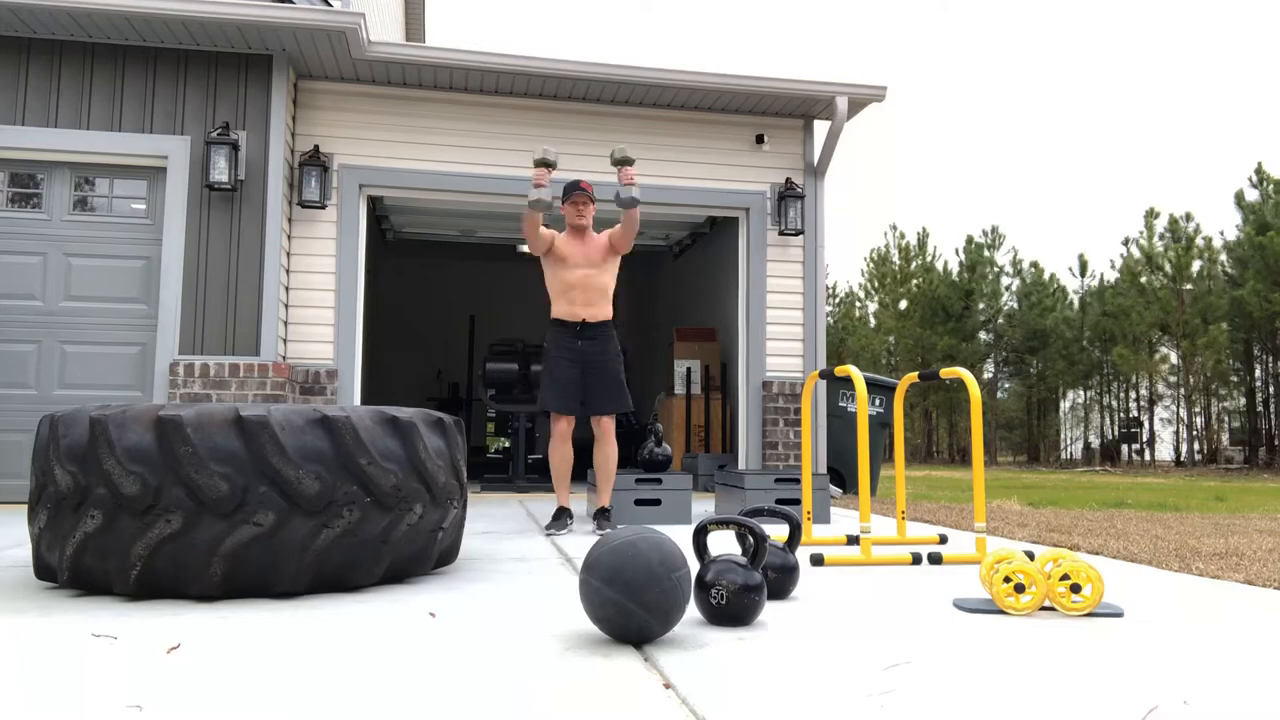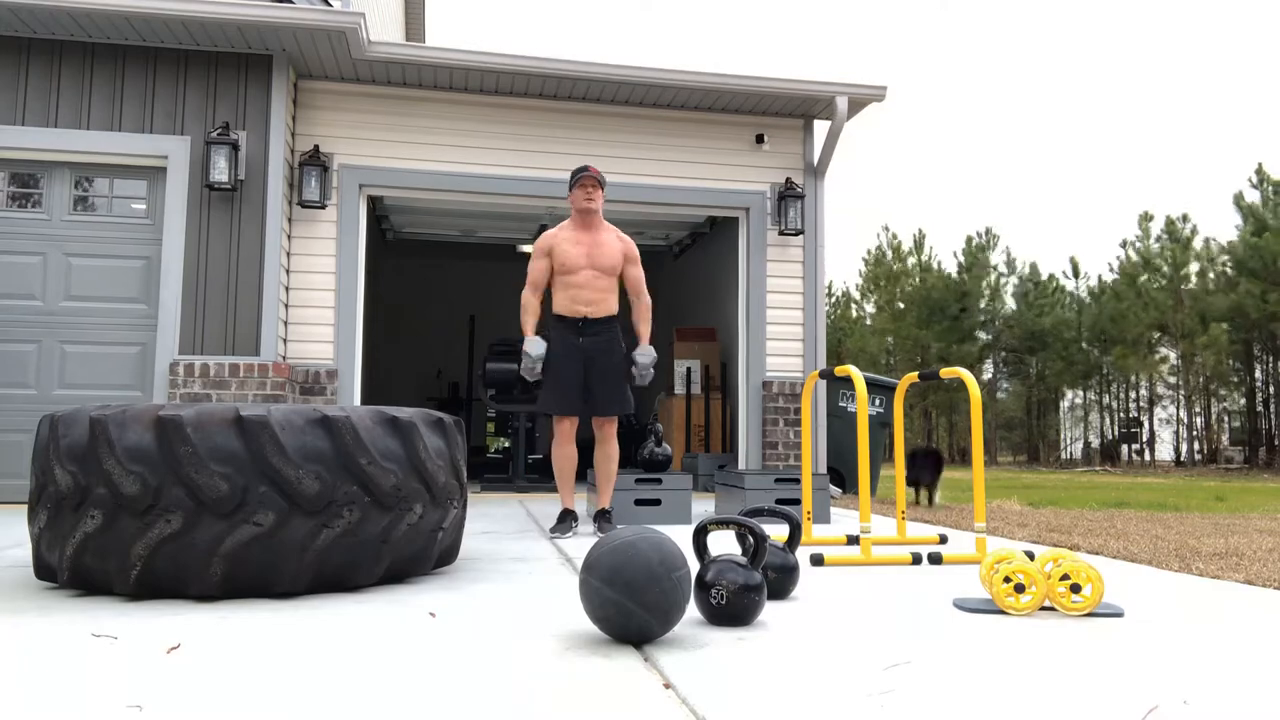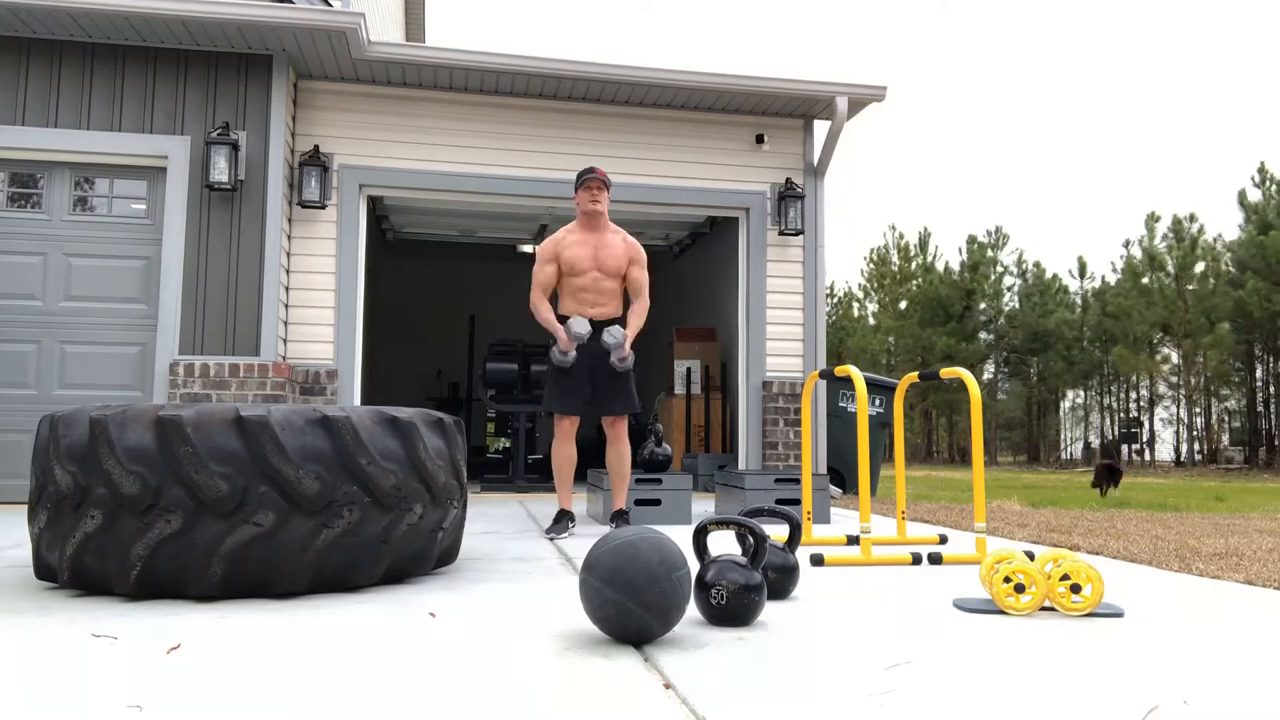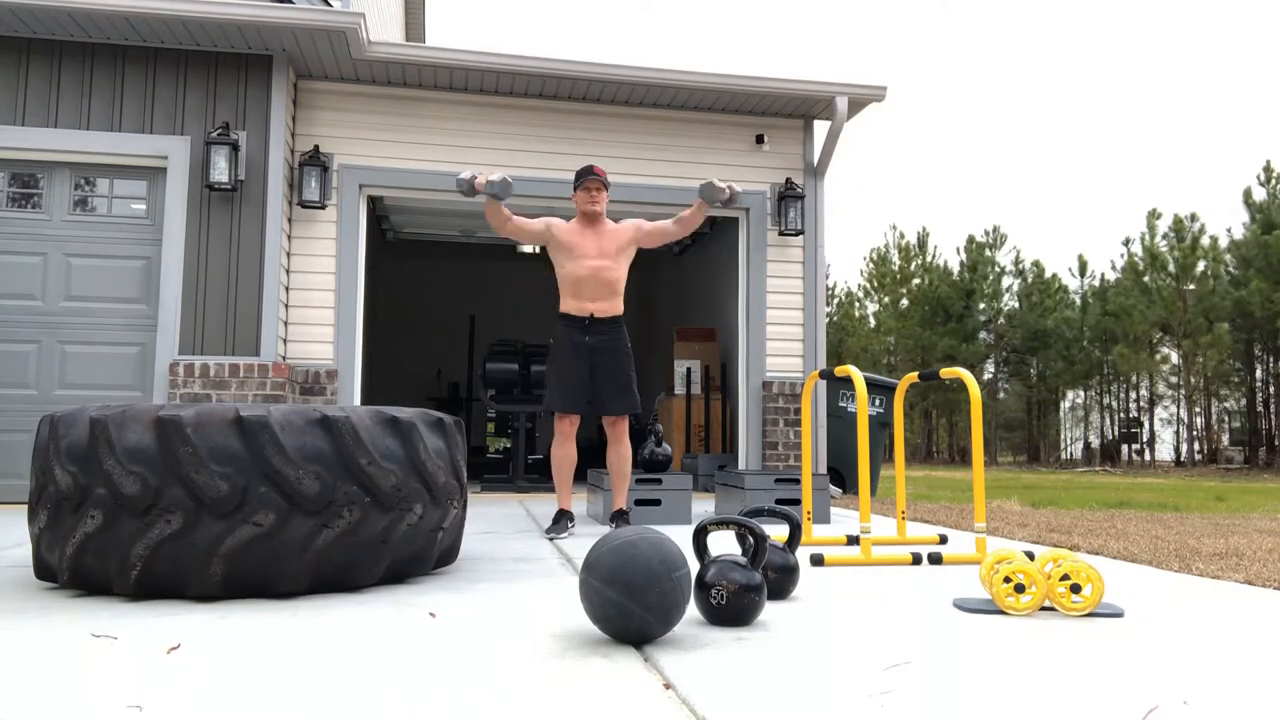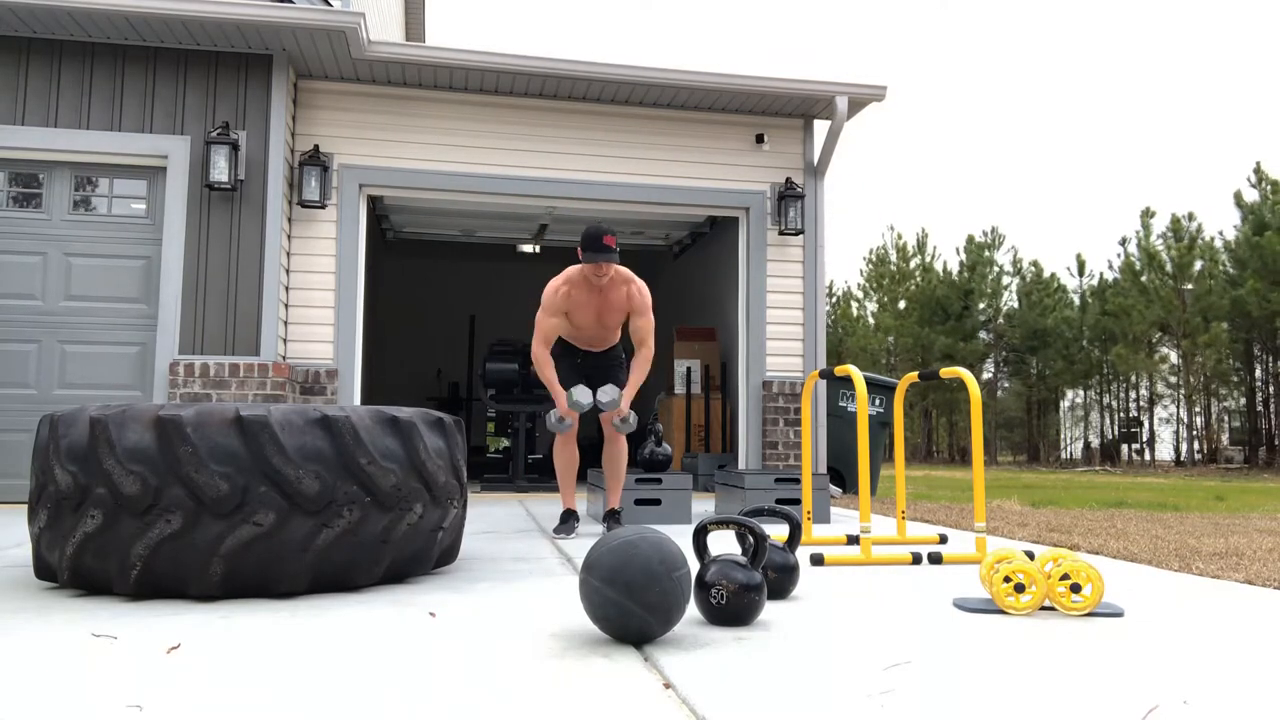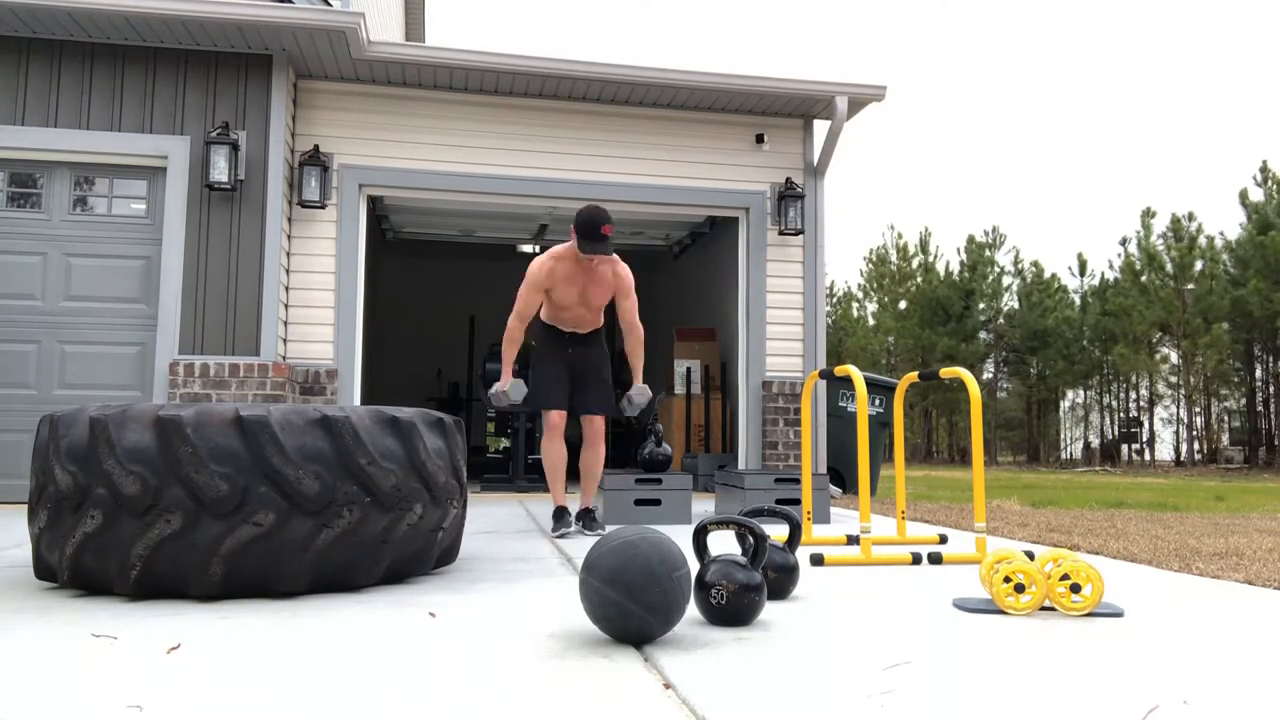
dt=0.5s
person 1, frame 1
left shoulder: (612, 243)
right shoulder: (550, 243)
left elbow: (631, 227)
right elbow: (530, 231)
left hip: (602, 338)
right hip: (563, 338)
left knee: (605, 426)
right knee: (561, 426)
left ankle: (603, 509)
right ankle: (563, 509)
person 1, frame 2
left shoulder: (622, 244)
right shoulder: (550, 241)
left elbow: (639, 296)
right elbow: (531, 291)
left wrist: (645, 346)
right wrist: (529, 340)
left hip: (606, 335)
right hip: (563, 335)
left knee: (607, 428)
right knee: (564, 427)
left ankle: (604, 512)
right ankle: (567, 512)
person 1, frame 3
left shoulder: (629, 245)
right shoulder: (555, 243)
left elbow: (641, 298)
right elbow: (538, 297)
left wrist: (629, 340)
right wrist: (559, 333)
right hip: (569, 338)
left knee: (617, 427)
right knee: (564, 426)
left ankle: (619, 512)
right ankle: (564, 512)
person 1, frame 4
left shoulder: (629, 232)
right shoulder: (556, 231)
left elbow: (678, 226)
right elbow: (505, 225)
left wrist: (704, 202)
right wrist: (491, 197)
left hip: (611, 332)
right hip: (570, 331)
left knee: (618, 426)
right knee: (564, 425)
left ankle: (620, 512)
right ankle: (564, 512)
person 1, frame 5
left shoulder: (634, 290)
right shoulder: (560, 288)
left elbow: (645, 349)
right elbow: (539, 348)
left wrist: (627, 397)
right wrist: (558, 395)
left hip: (609, 356)
right hip: (566, 354)
left knee: (615, 425)
right knee: (566, 425)
left ankle: (613, 512)
right ankle: (569, 512)
person 1, frame 6
left shoulder: (619, 273)
right shoulder: (546, 266)
left elbow: (632, 327)
right elbow: (518, 319)
left wrist: (638, 379)
right wrist: (506, 372)
left hip: (591, 341)
right hip: (551, 341)
left knee: (595, 428)
right knee: (554, 422)
left ankle: (587, 510)
right ankle: (560, 510)
